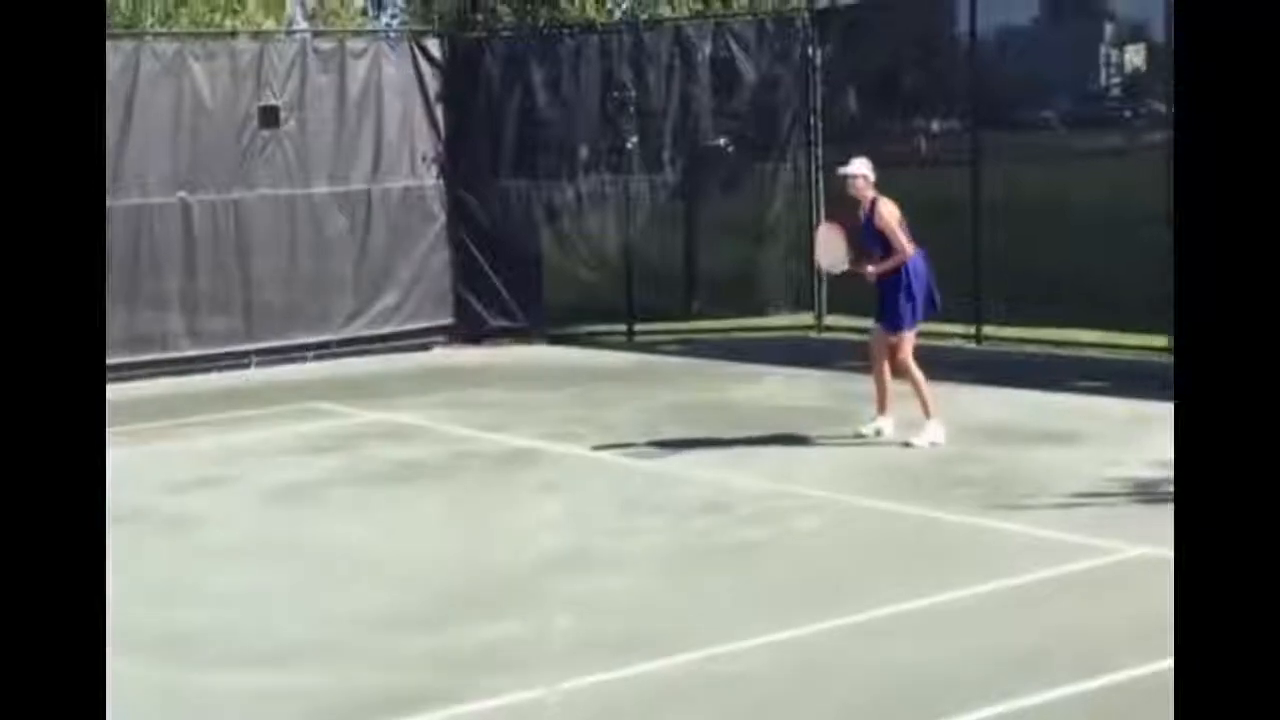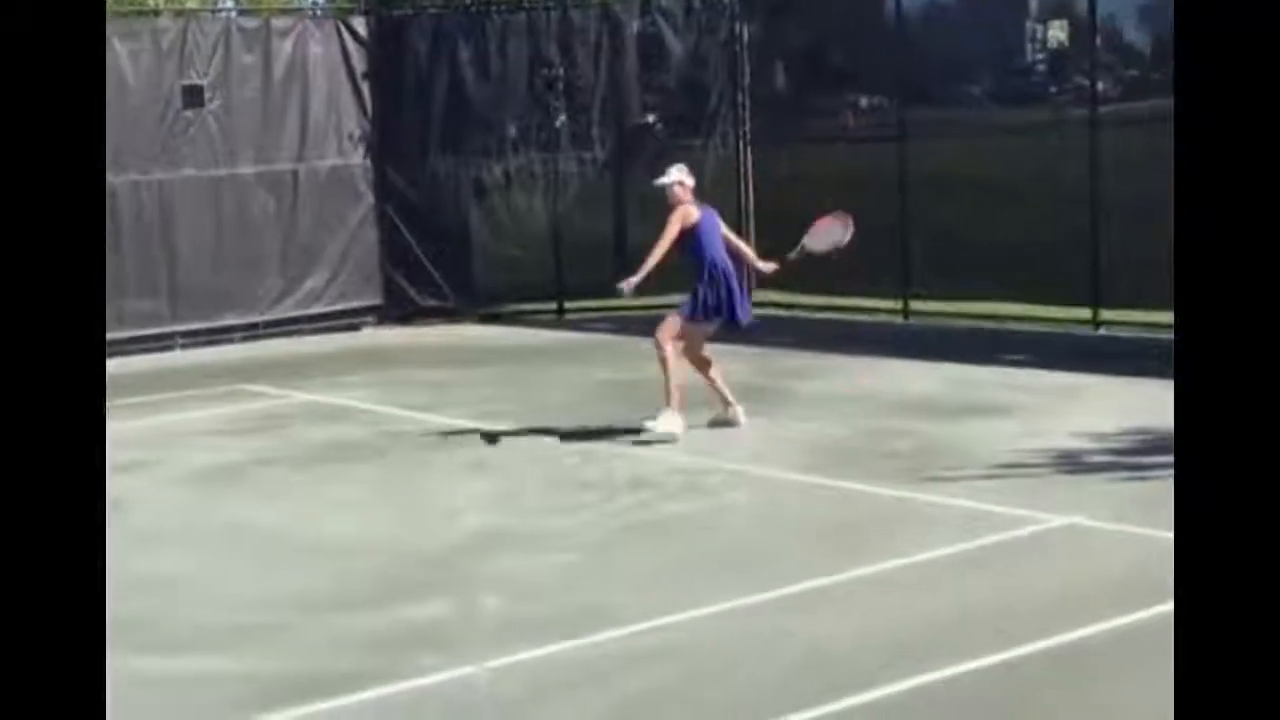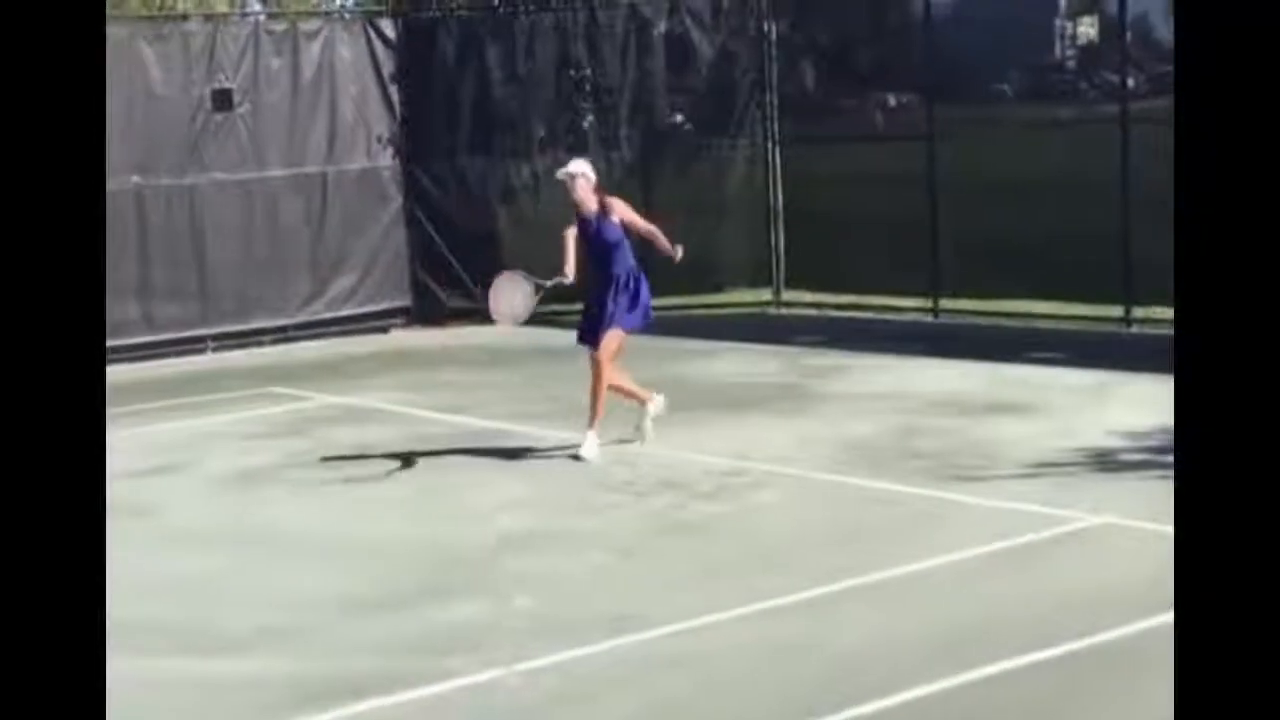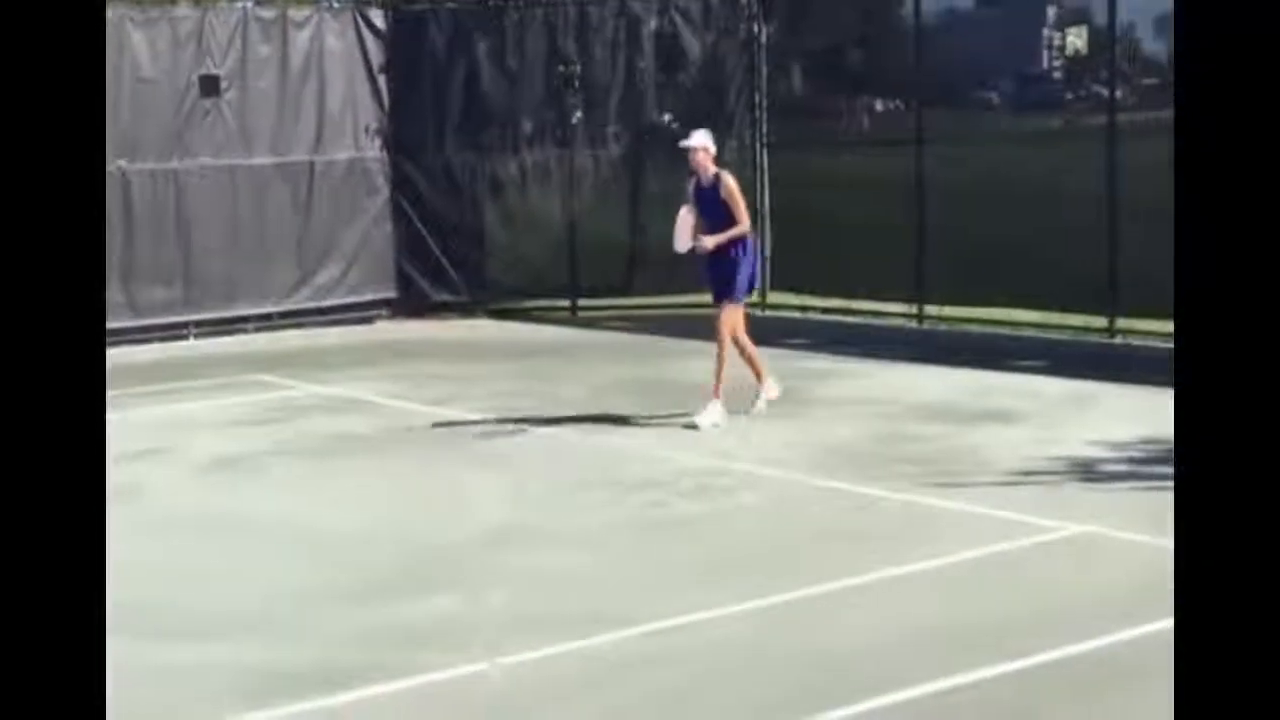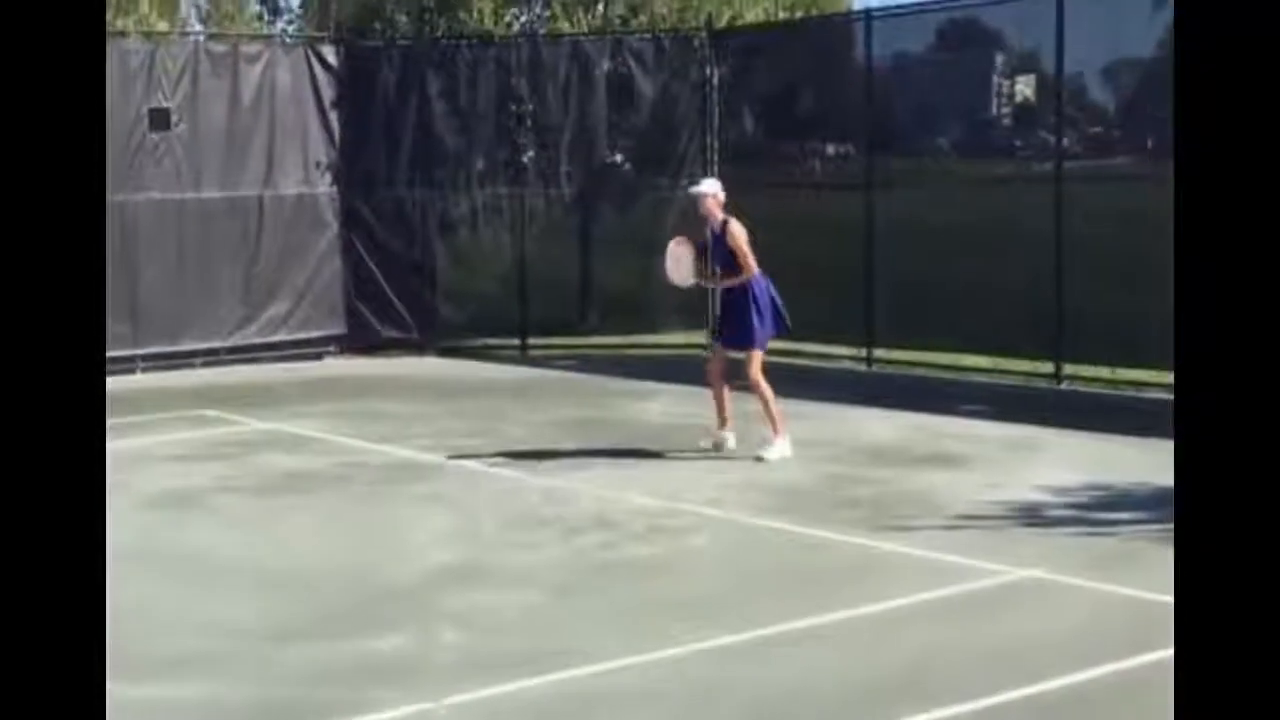
dt=1s
person 1, frame 1
left shoulder: (882, 209)
right shoulder: (863, 211)
left elbow: (906, 251)
left wrist: (877, 269)
right wrist: (866, 266)
left hip: (908, 281)
right hip: (892, 283)
left knee: (902, 357)
right knee: (878, 349)
left ankle: (933, 425)
right ankle: (883, 418)
person 1, frame 2
left shoulder: (683, 211)
right shoulder: (708, 212)
left elbow: (660, 249)
right elbow: (737, 243)
left wrist: (637, 278)
right wrist: (759, 264)
left hip: (712, 286)
right hip: (718, 285)
left knee: (663, 337)
right knee: (693, 351)
left ankle: (673, 413)
right ankle: (731, 408)
person 1, frame 3
left shoulder: (612, 206)
right shoulder: (574, 226)
left elbow: (647, 229)
right elbow: (570, 265)
left wrist: (670, 249)
right wrist: (567, 275)
left hip: (627, 291)
right hip: (600, 295)
left knee: (602, 358)
right knee: (603, 372)
left ankle: (592, 434)
right ankle: (648, 400)
person 1, frame 4
left shoulder: (726, 182)
right shoulder: (693, 185)
left elbow: (745, 224)
left wrist: (715, 240)
right wrist: (699, 239)
left hip: (738, 255)
right hip: (717, 257)
left knee: (724, 329)
right knee: (735, 332)
left ankle: (716, 403)
right ankle: (765, 383)
person 1, frame 5
left shoulder: (732, 229)
right shoulder: (710, 229)
left elbow: (752, 271)
left wrist: (721, 283)
right wrist: (711, 279)
left hip: (752, 301)
right hip: (732, 301)
left knee: (753, 375)
right knee: (714, 367)
left ankle: (780, 439)
right ankle: (724, 432)
